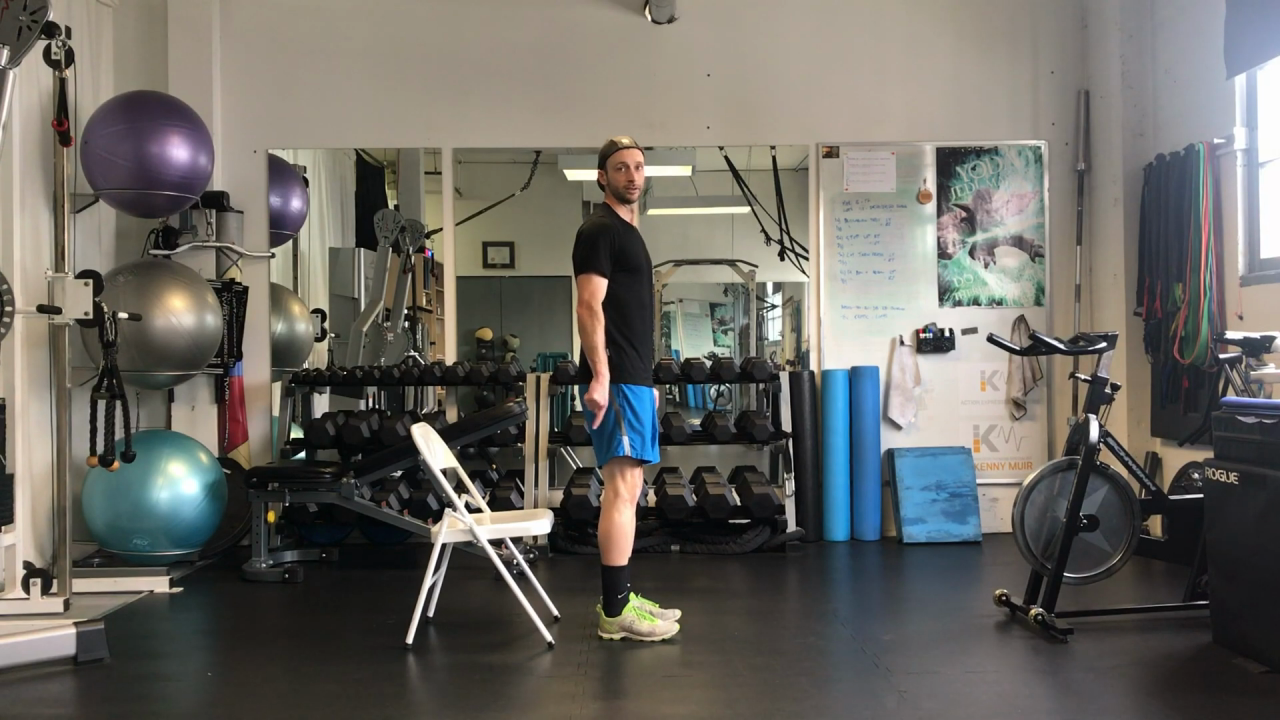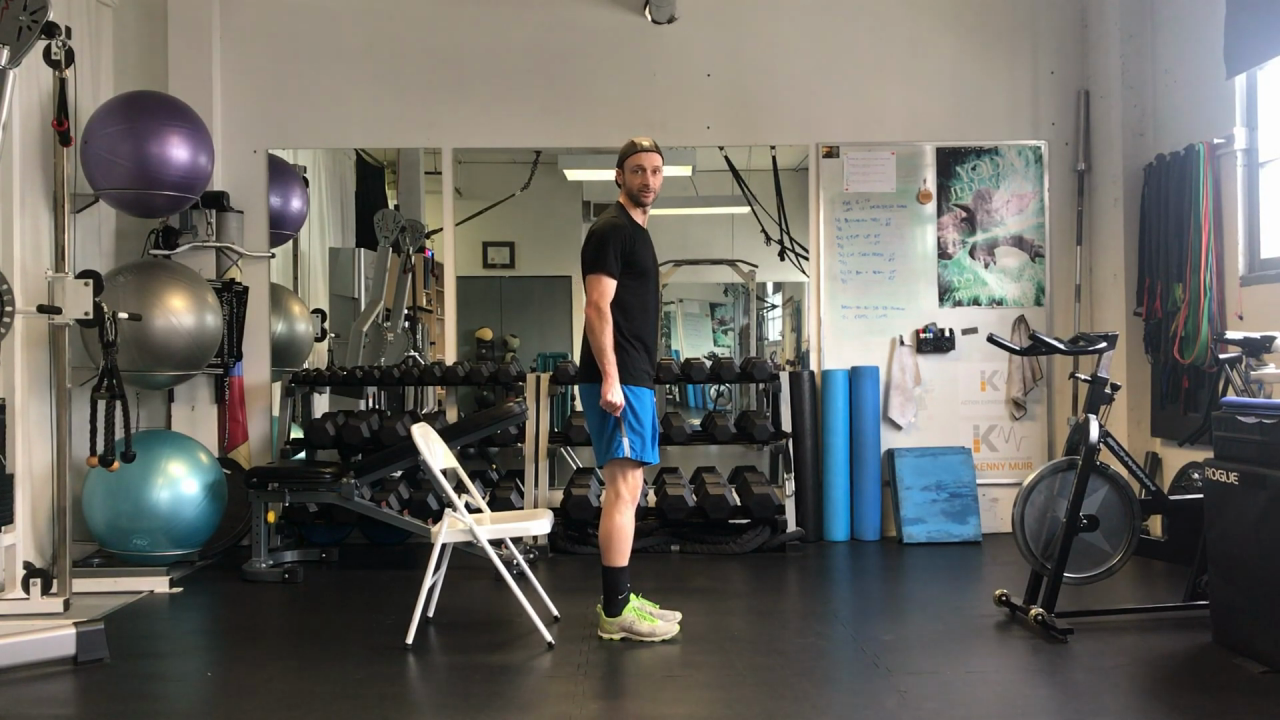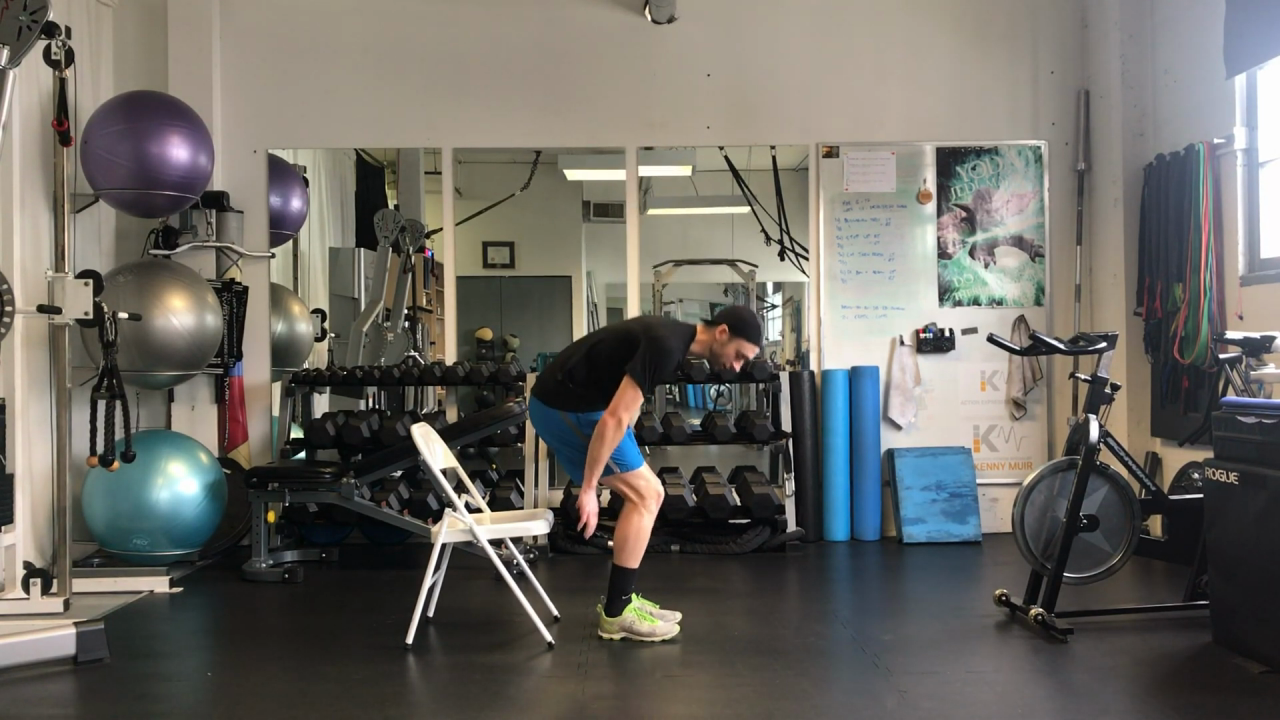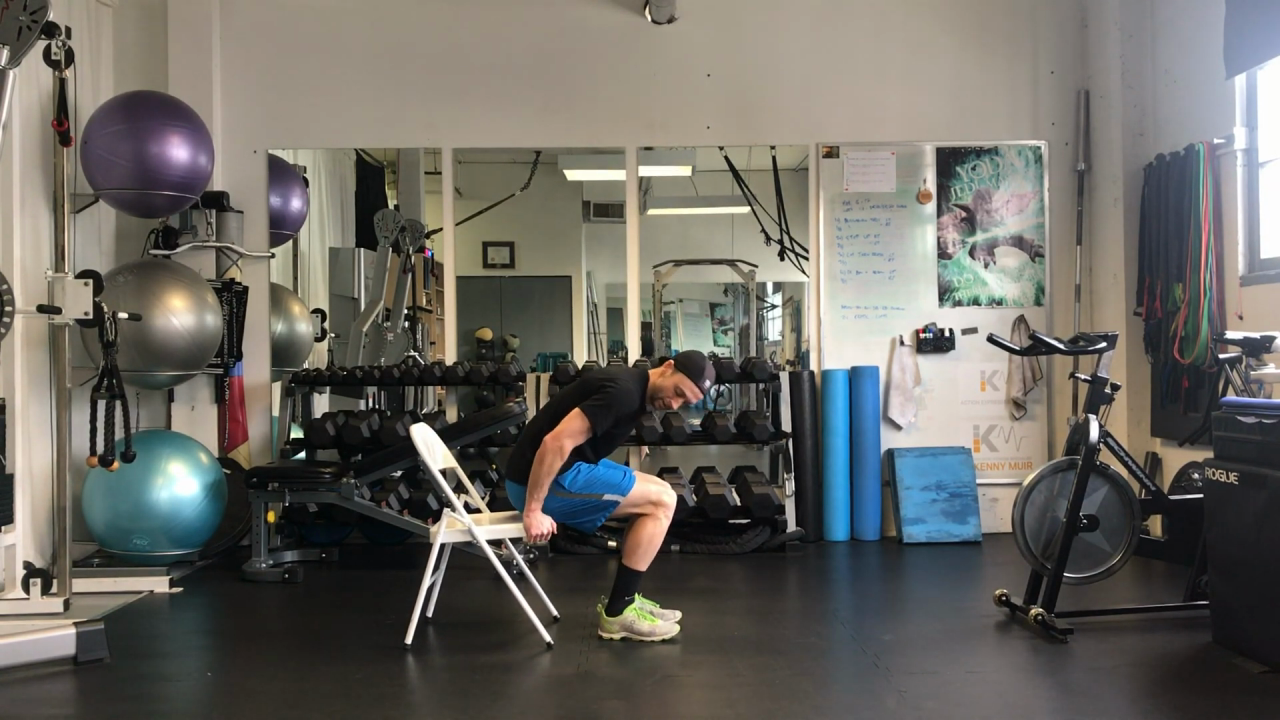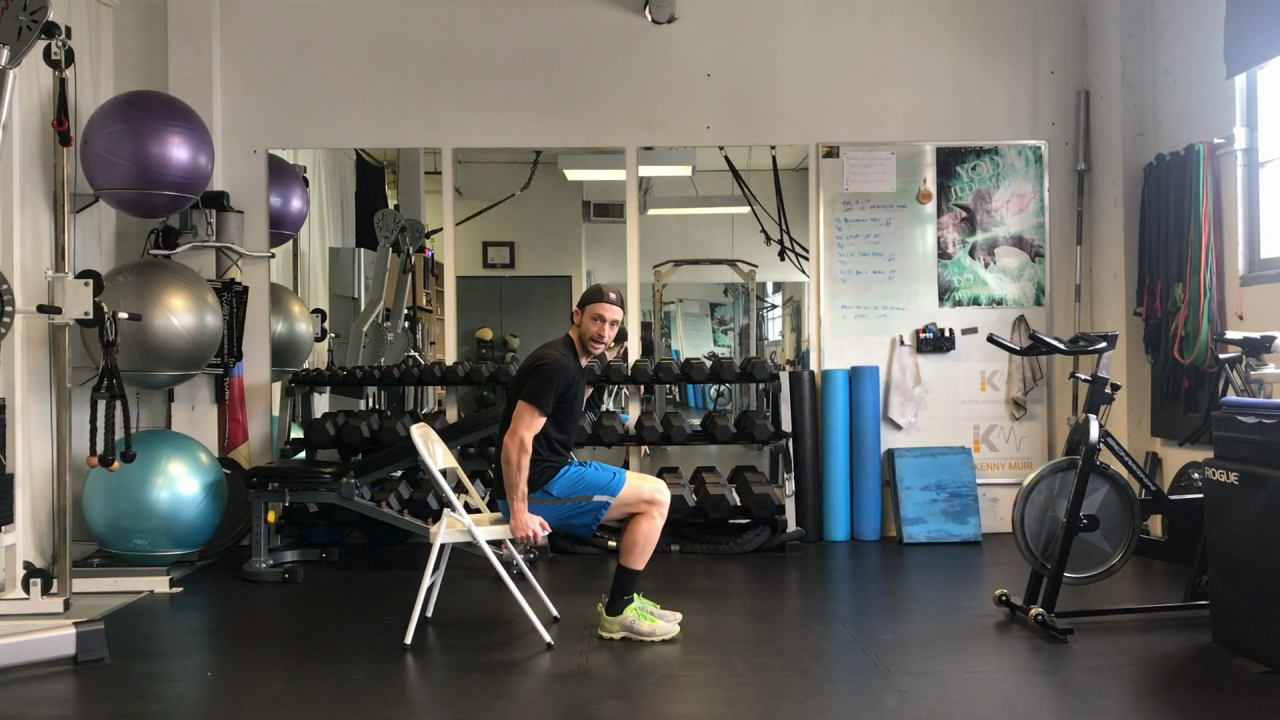
dt=1s
person 1, frame 1
left shoulder: (628, 232)
right shoulder: (600, 230)
right elbow: (589, 307)
right wrist: (600, 379)
left hip: (632, 378)
right hip: (615, 380)
left knee: (629, 488)
right knee: (622, 489)
left ankle: (622, 598)
right ankle: (616, 610)
person 1, frame 2
left shoulder: (636, 232)
right shoulder: (612, 230)
right elbow: (598, 307)
right wrist: (611, 379)
left hip: (634, 377)
right hip: (618, 379)
left knee: (628, 489)
right knee: (623, 490)
left ankle: (620, 599)
right ankle: (615, 610)
person 1, frame 3
left shoulder: (675, 340)
right shoulder: (666, 347)
left elbow: (620, 411)
right elbow: (614, 419)
right wrist: (588, 490)
left hip: (571, 402)
right hip: (563, 405)
left knee: (648, 494)
right knee: (645, 496)
left ankle: (621, 600)
right ankle: (617, 613)
person 1, frame 4
left shoulder: (634, 388)
right shoulder: (624, 392)
right elbow: (556, 443)
right wrist: (533, 510)
right hip: (549, 479)
left knee: (656, 496)
right knee: (661, 501)
left ankle: (624, 599)
right ankle: (617, 614)
person 1, frame 5
left shoulder: (570, 362)
right shoulder: (556, 364)
right elbow: (516, 440)
right wrist: (519, 513)
left hip: (550, 475)
right hip: (539, 486)
left knee: (648, 493)
right knee: (655, 497)
left ankle: (624, 600)
right ankle: (618, 614)
